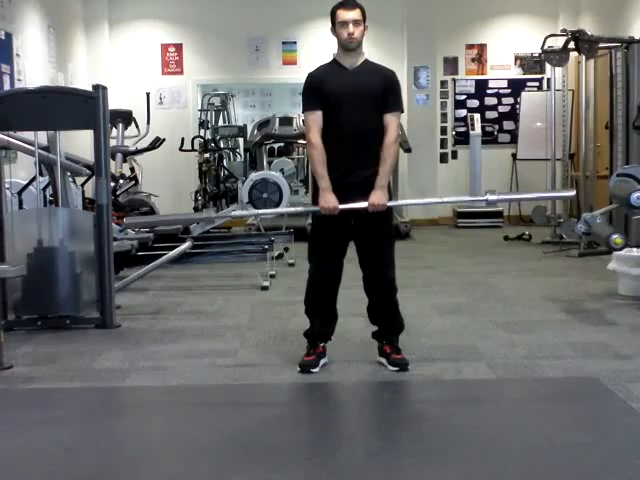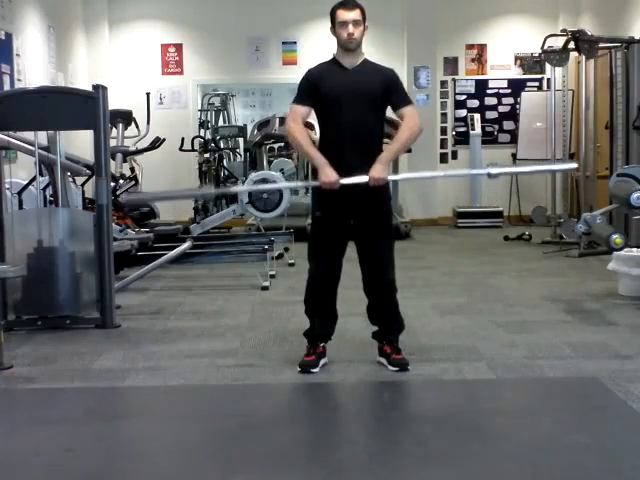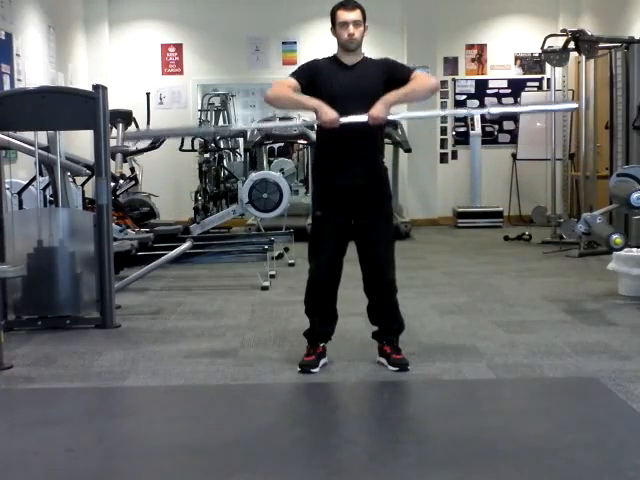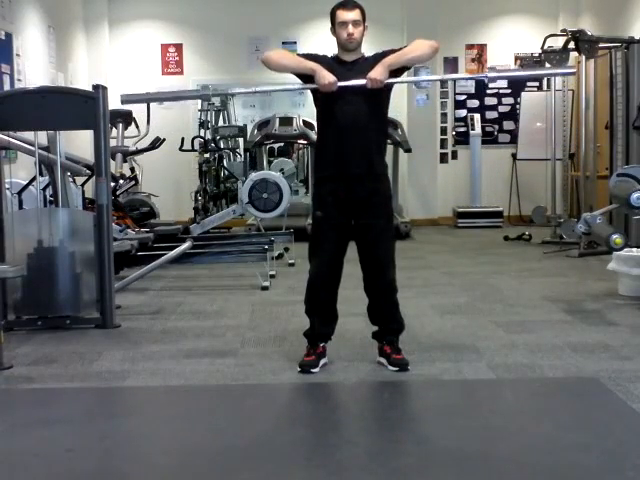
dt=0.5s
person 1, frame 1
left shoulder: (385, 77)
right shoulder: (318, 78)
left elbow: (392, 135)
right elbow: (313, 137)
left wrist: (381, 187)
right wrist: (325, 190)
left hip: (374, 190)
right hip: (331, 191)
left knee: (381, 272)
right knee: (323, 273)
left ankle: (388, 342)
right ankle: (317, 343)
person 1, frame 2
left shoulder: (383, 75)
right shoulder: (317, 76)
left elbow: (413, 122)
right elbow: (293, 126)
left wrist: (385, 160)
right wrist: (320, 164)
left hip: (373, 188)
right hip: (329, 189)
left knee: (380, 270)
right knee: (322, 271)
left ankle: (388, 342)
right ankle: (317, 343)
person 1, frame 3
left shoulder: (383, 68)
right shoulder: (317, 69)
left elbow: (430, 83)
right elbow: (273, 93)
left wrist: (388, 99)
right wrist: (315, 104)
left hip: (372, 186)
right hip: (329, 187)
left knee: (380, 269)
right knee: (322, 270)
left ankle: (388, 342)
right ankle: (317, 342)
person 1, frame 4
left shoulder: (382, 61)
right shoulder: (318, 63)
left elbow: (430, 46)
right elbow: (269, 57)
left wrist: (387, 64)
right wrist: (315, 70)
left hip: (373, 183)
right hip: (330, 184)
left knee: (381, 269)
right knee: (323, 269)
left ankle: (389, 342)
right ankle: (317, 343)
